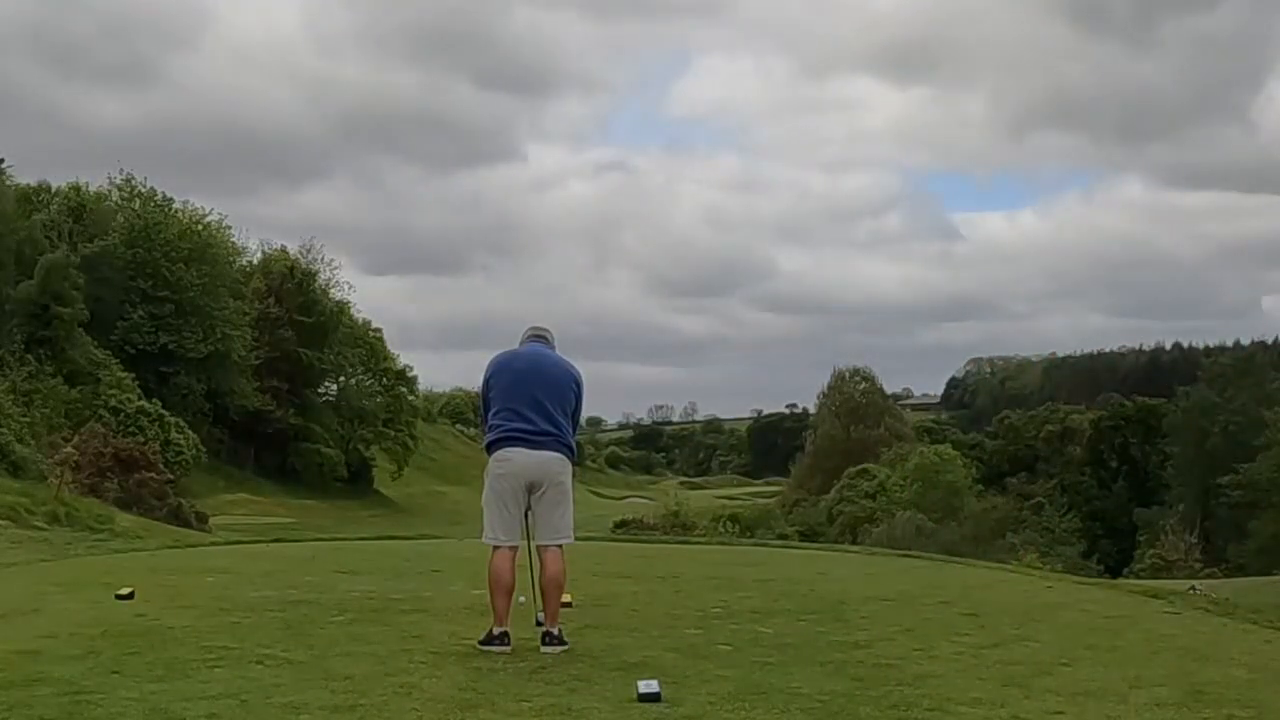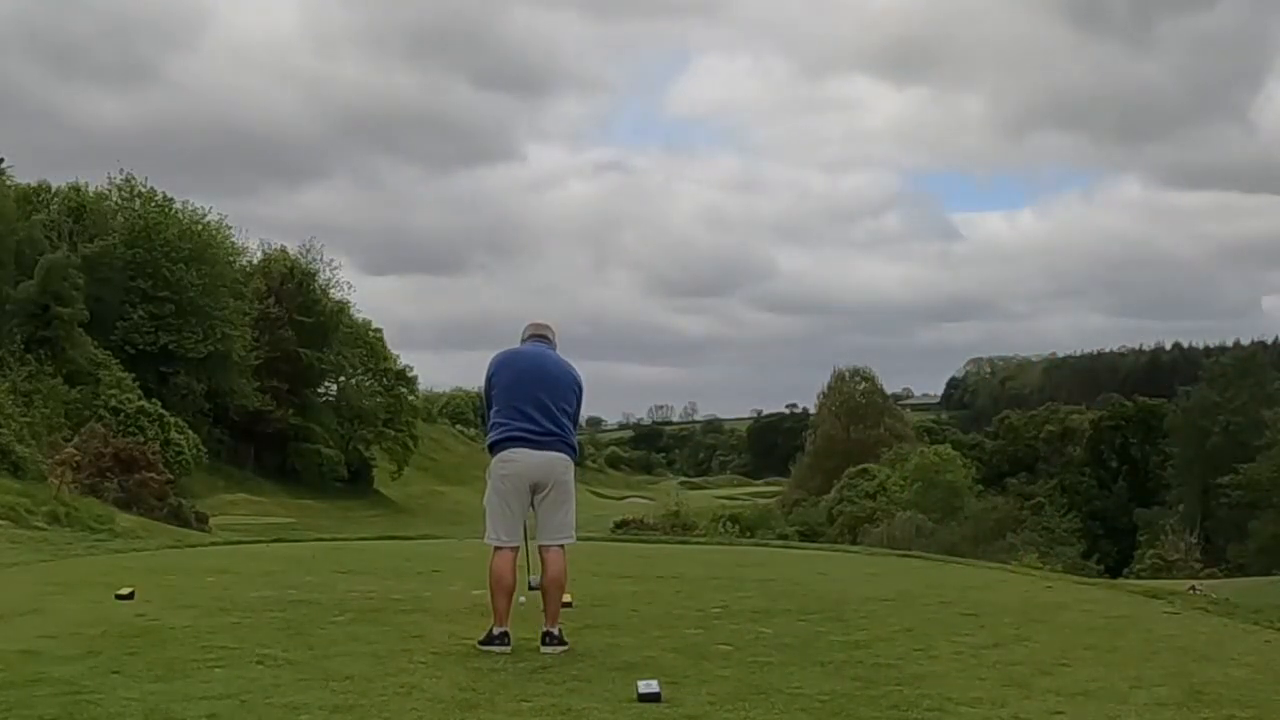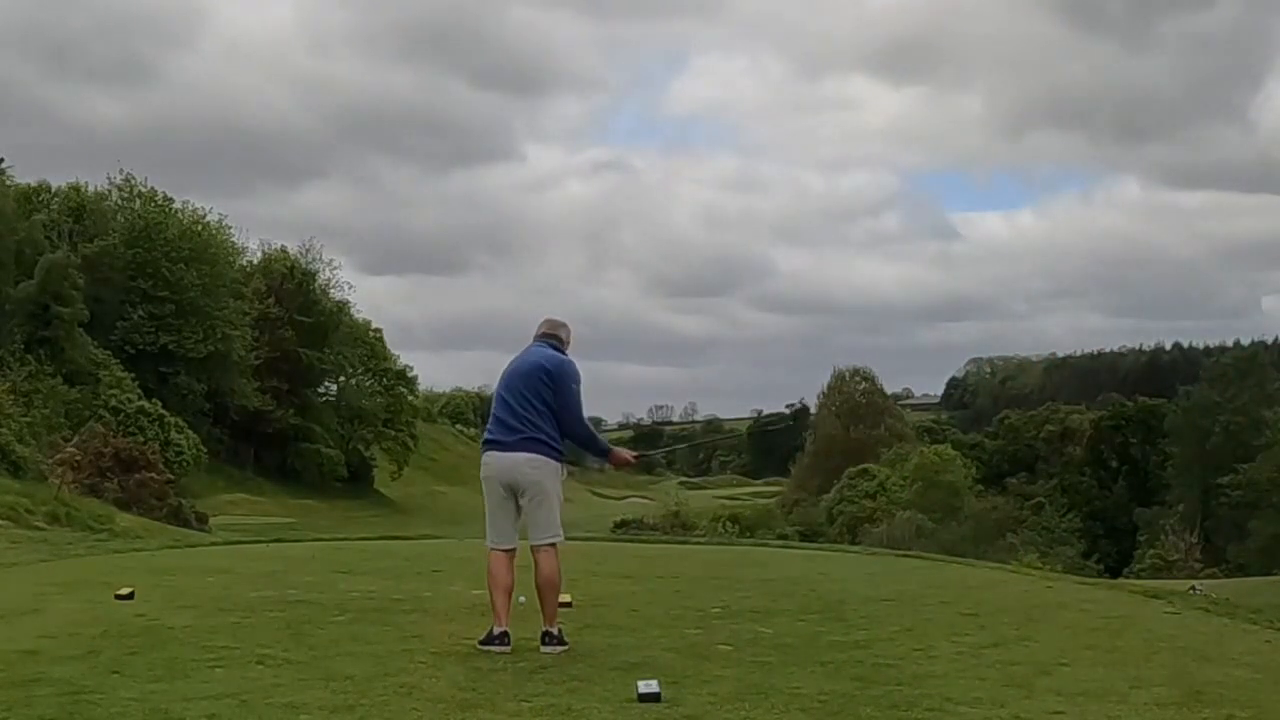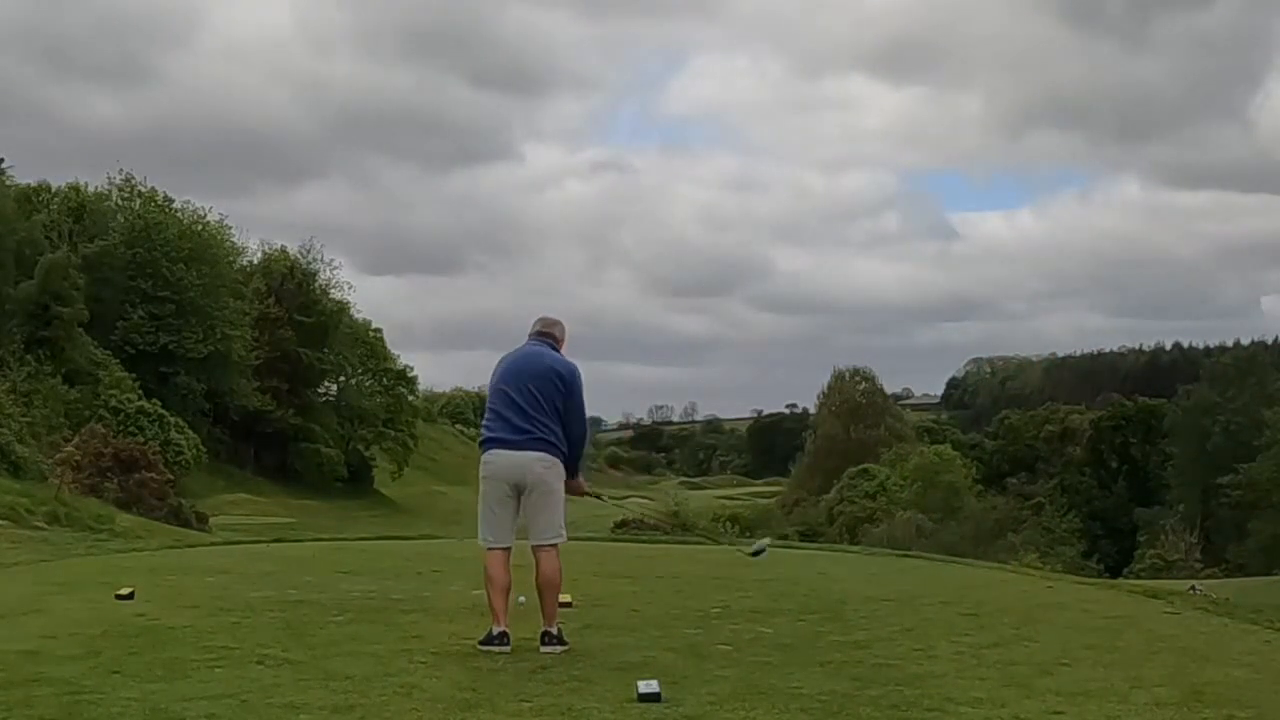
dt=0.7s
person 1, frame 1
left shoulder: (499, 363)
right shoulder: (569, 371)
left elbow: (486, 416)
left hip: (507, 457)
right hip: (554, 460)
left knee: (503, 546)
right knee: (552, 546)
left ankle: (500, 631)
right ankle: (552, 631)
person 1, frame 2
left shoulder: (501, 361)
right shoulder: (569, 372)
left hip: (510, 457)
right hip: (557, 460)
left knee: (504, 546)
right knee: (553, 547)
left ankle: (500, 631)
right ankle: (551, 631)
person 1, frame 3
left shoulder: (516, 363)
right shoulder: (562, 365)
right elbow: (573, 423)
left wrist: (600, 450)
right wrist: (609, 453)
left hip: (495, 458)
right hip: (536, 461)
left knee: (500, 547)
right knee: (545, 547)
left ankle: (499, 630)
right ankle: (551, 631)
person 1, frame 4
left shoulder: (506, 363)
right shoulder: (566, 369)
right elbow: (576, 428)
right wrist: (572, 474)
left hip: (496, 457)
right hip: (542, 461)
left knee: (496, 546)
right knee: (546, 547)
left ankle: (499, 630)
right ankle: (550, 631)
